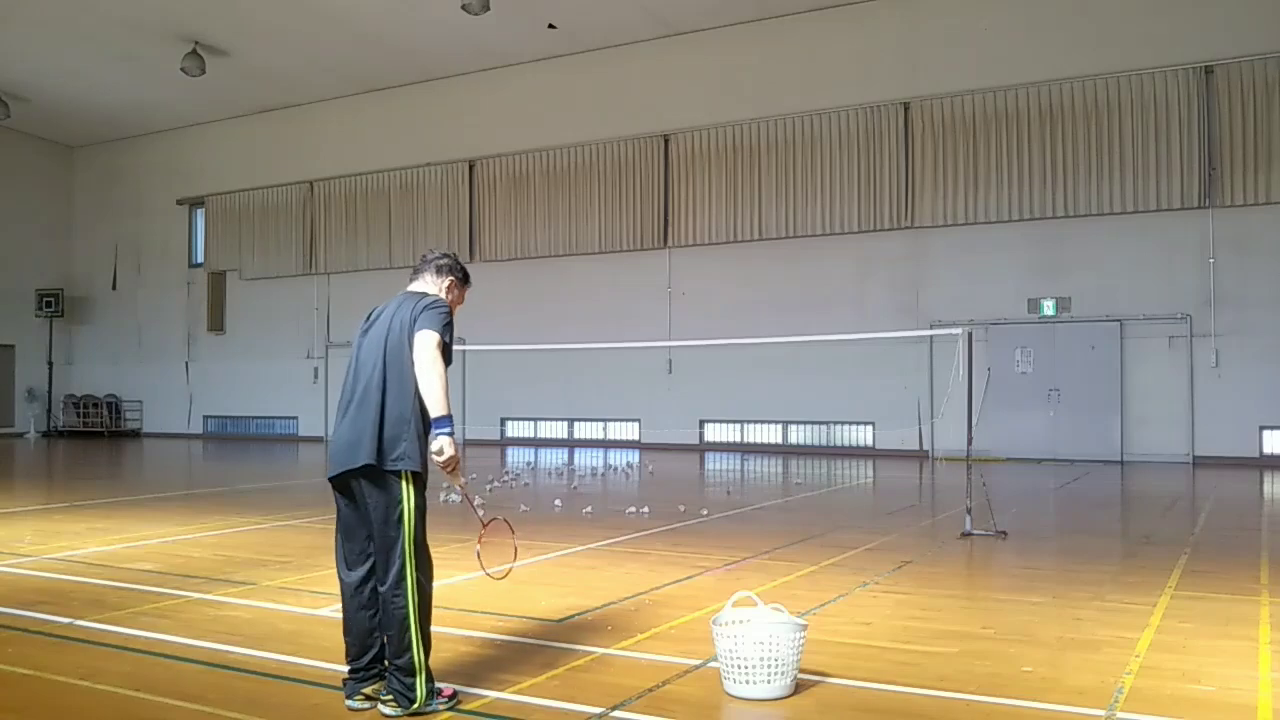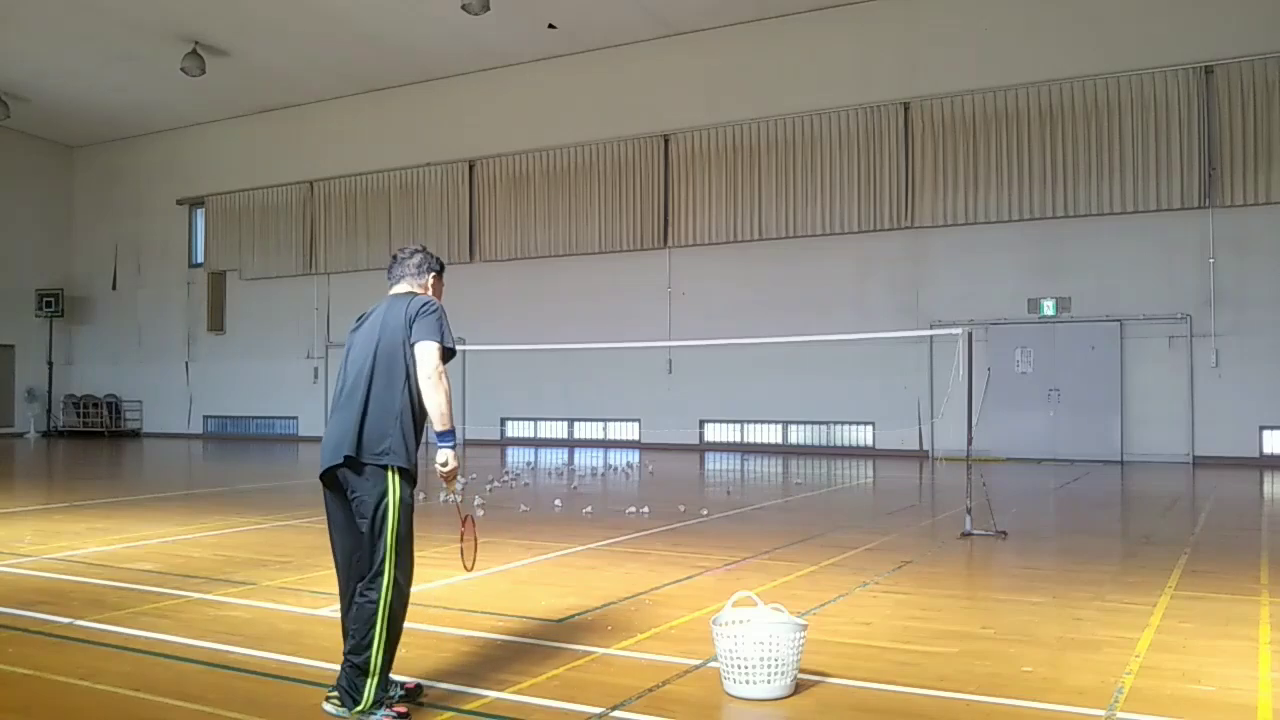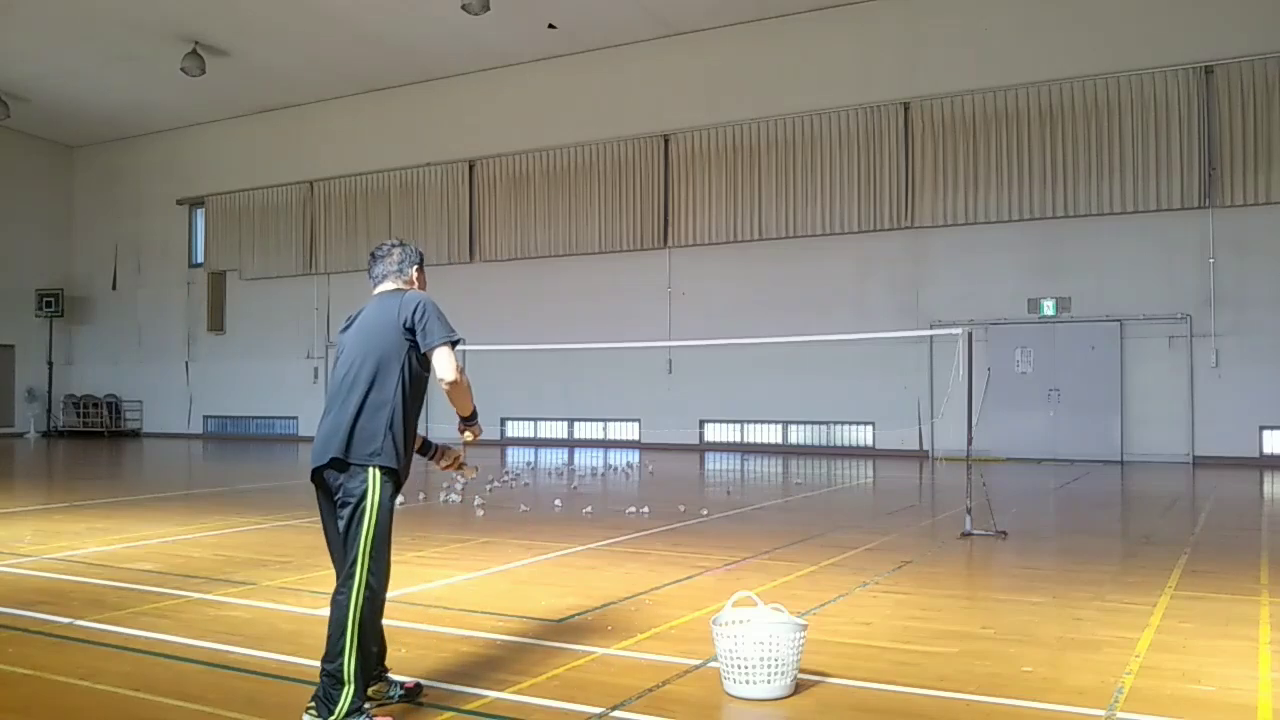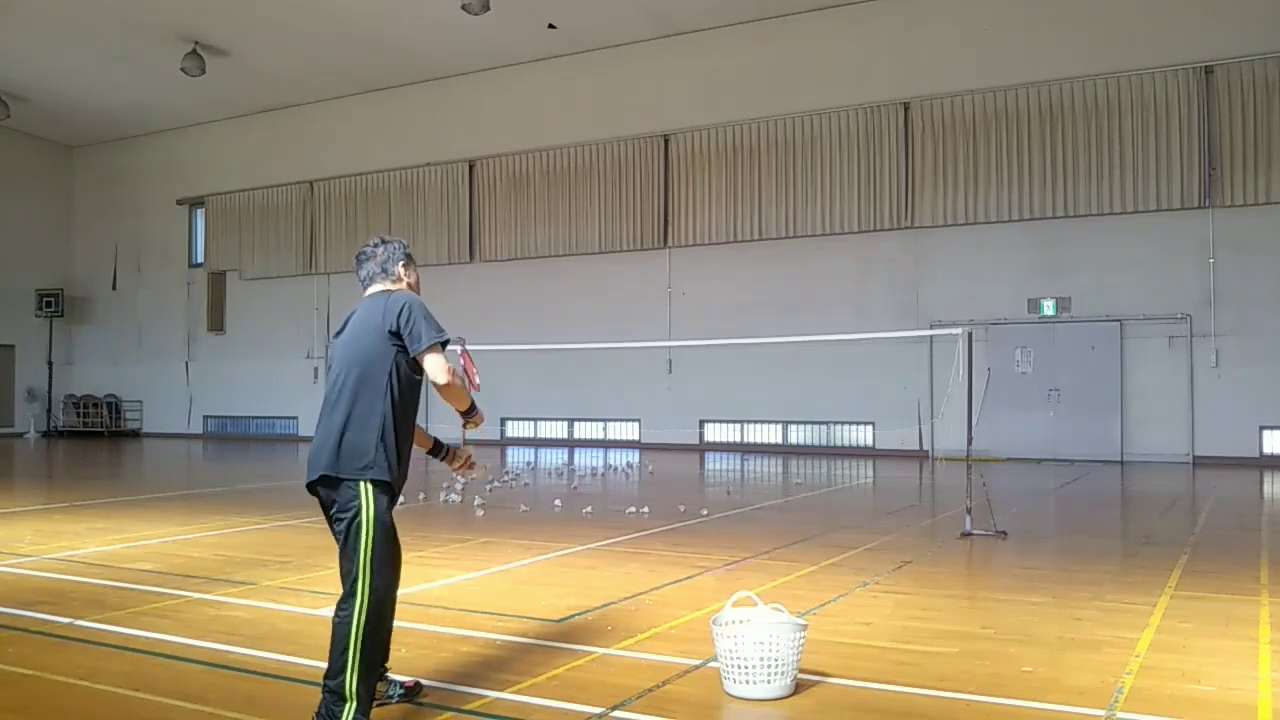
dt=0.3s
person 1, frame 1
left shoulder: (380, 315)
right shoulder: (432, 306)
right elbow: (426, 357)
right wrist: (443, 428)
left hip: (347, 454)
right hip: (389, 457)
left knee: (361, 572)
right knee: (405, 574)
left ankle: (364, 680)
person 1, frame 2
left shoulder: (367, 319)
right shoulder: (425, 308)
right elbow: (429, 370)
right wrist: (446, 441)
left hip: (338, 454)
right hip: (379, 456)
left knee: (357, 574)
right knee: (386, 575)
left ankle: (362, 682)
person 1, frame 3
left shoulder: (357, 321)
right shoulder: (416, 304)
right elbow: (449, 374)
left wrist: (429, 448)
right wrist: (469, 422)
left hip: (333, 459)
right hip: (363, 462)
left knee: (361, 576)
right knee: (361, 579)
left ankle: (370, 679)
person 1, frame 4
left shoulder: (353, 324)
right shoulder: (404, 305)
right elbow: (442, 375)
left wrist: (441, 449)
right wrist: (470, 411)
left hip: (336, 467)
right hip: (359, 471)
left knee: (380, 575)
right knee: (366, 589)
left ankle: (373, 679)
